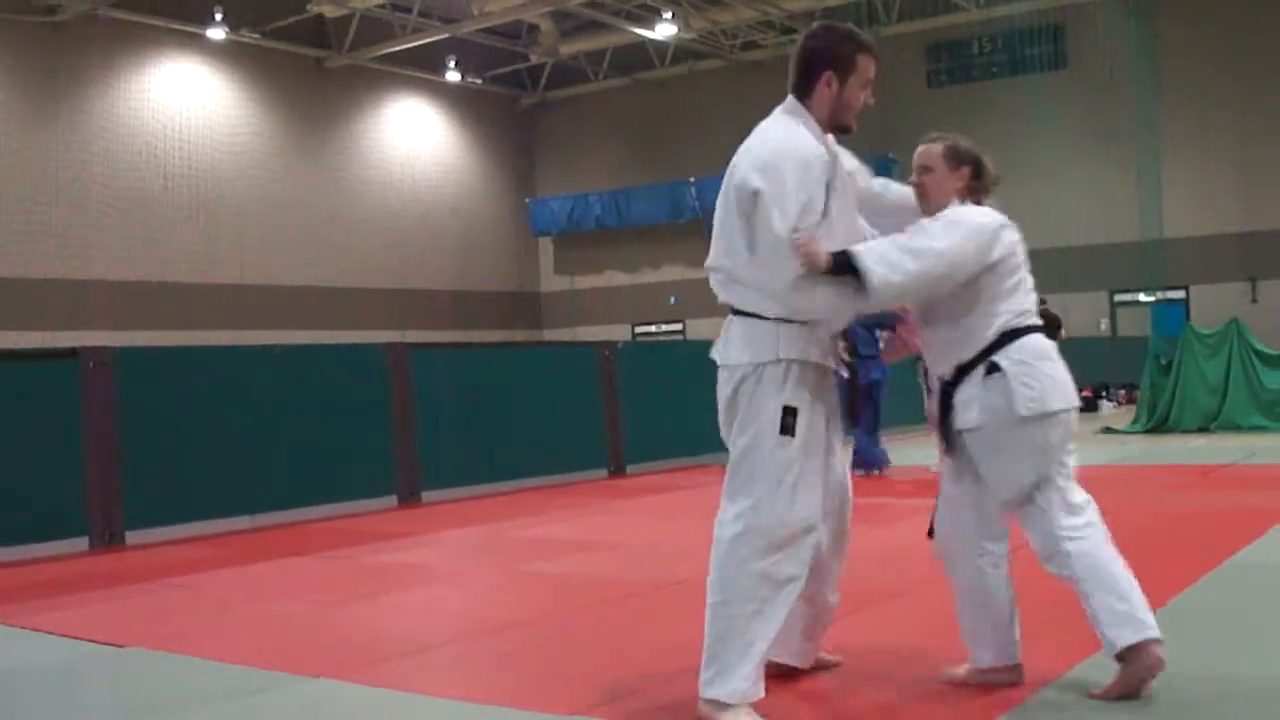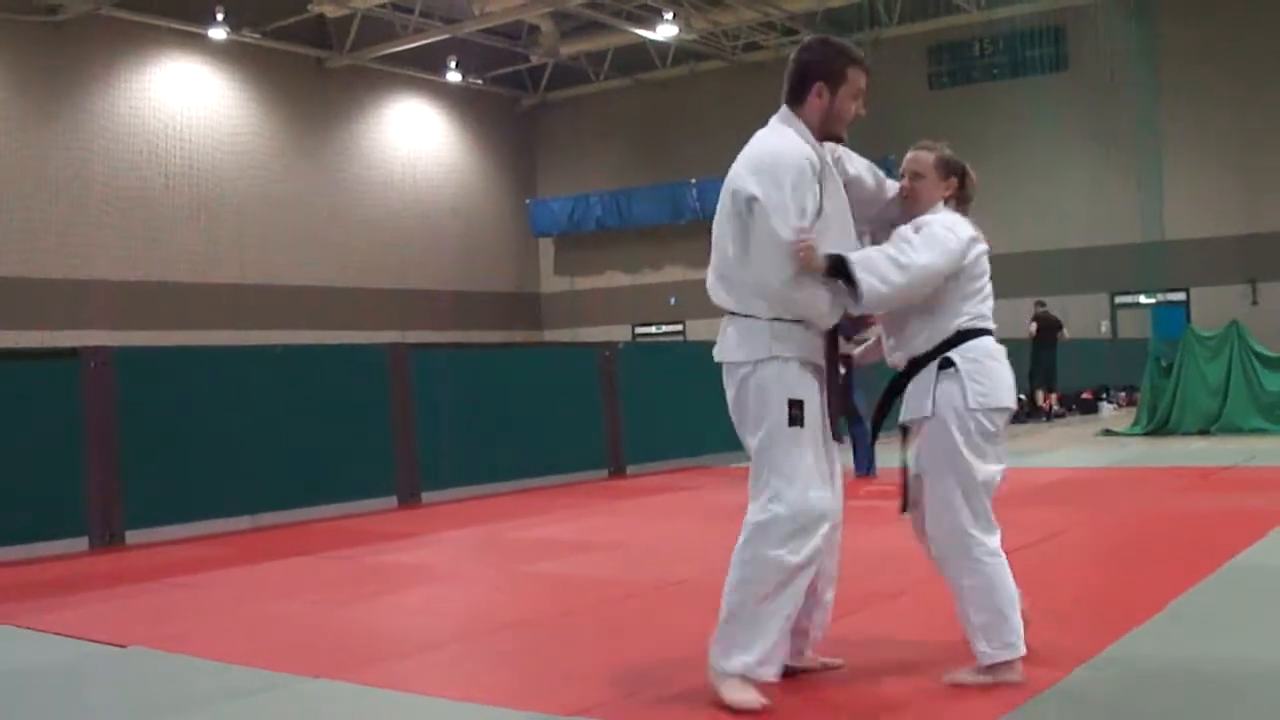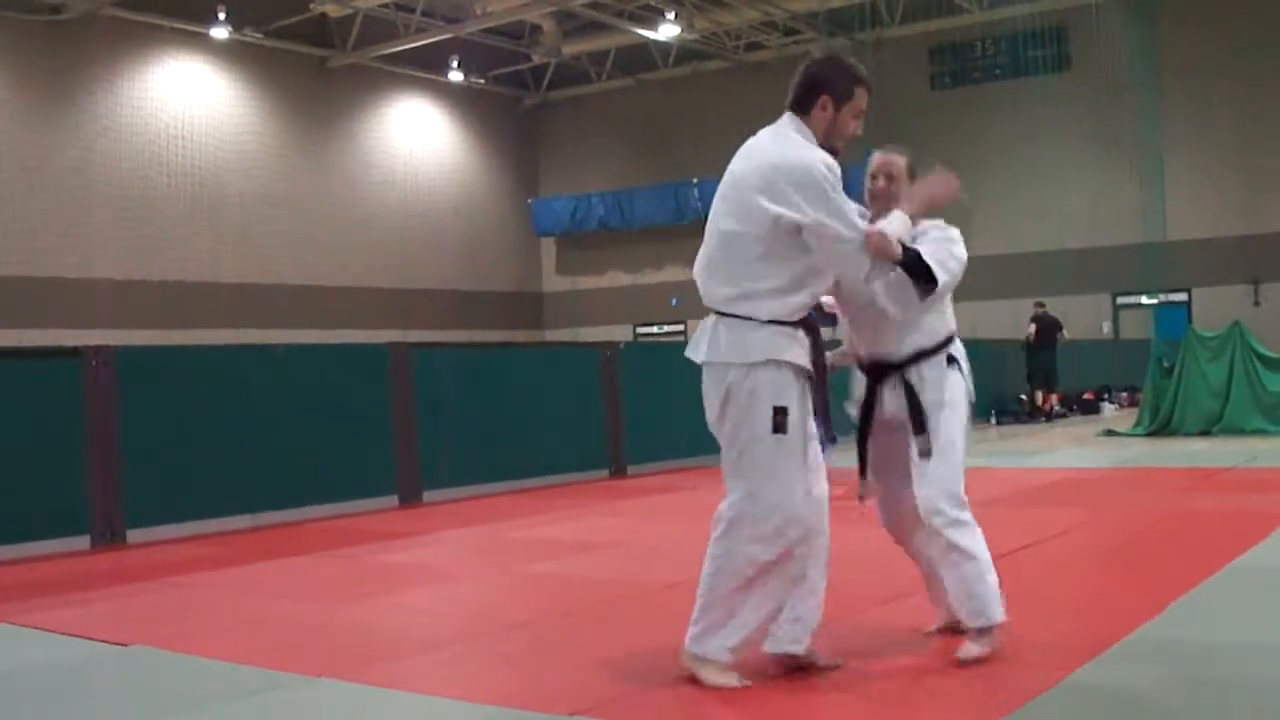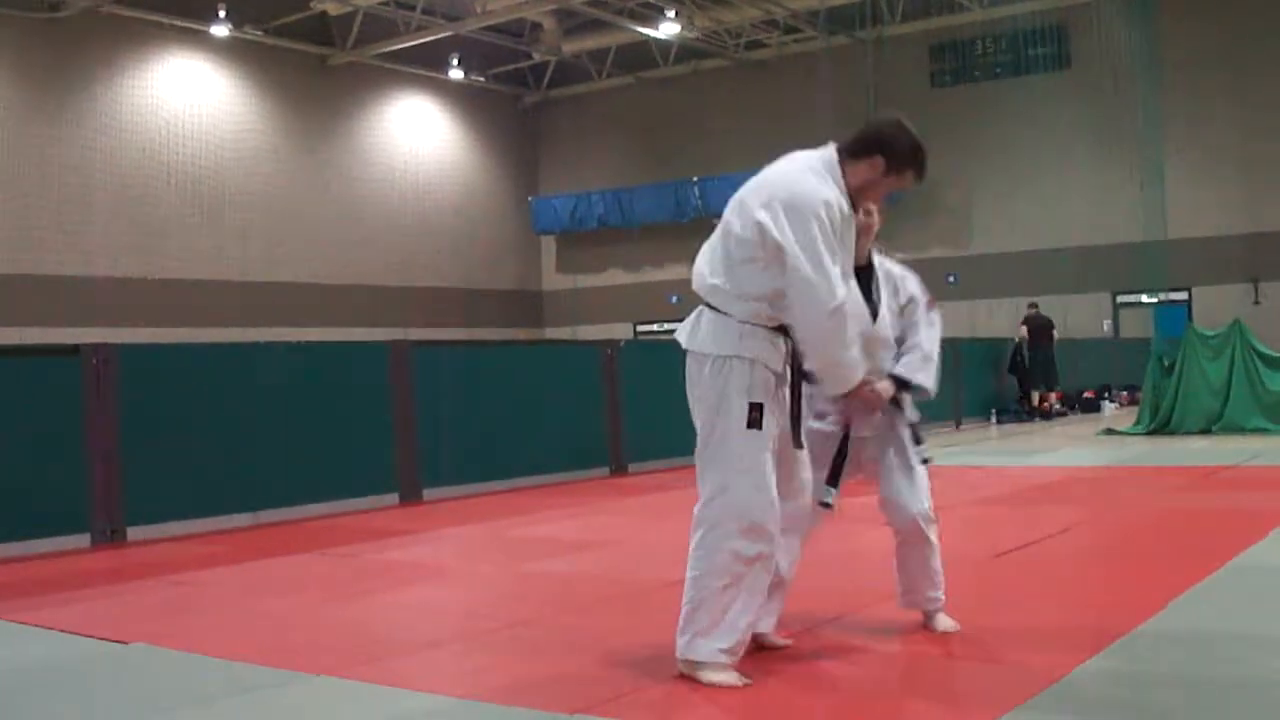
dt=0.3s
person 1, frame 1
left shoulder: (812, 148)
right shoulder: (787, 151)
left elbow: (870, 197)
right elbow: (789, 271)
right wrist: (862, 310)
left hip: (801, 352)
right hip: (773, 354)
left knee: (824, 505)
right knee: (767, 517)
left ankle: (791, 646)
person 1, frame 2
left shoulder: (810, 155)
right shoulder: (781, 158)
left elbow: (878, 195)
right elbow: (779, 276)
right wrist: (852, 300)
left hip: (792, 350)
right hip: (771, 351)
left knee: (818, 503)
right knee: (793, 508)
left ankle: (791, 645)
right ankle: (736, 659)
person 1, frame 3
left shoulder: (778, 152)
right shoulder: (798, 165)
left elbow: (833, 238)
right elbow: (858, 257)
left wrist: (883, 225)
right wrist: (910, 208)
left hip: (764, 346)
right hip: (755, 352)
left knee: (802, 498)
right knee: (767, 506)
left ankle: (790, 640)
right ankle: (708, 646)
person 1, frame 4
left shoulder: (816, 176)
right shoulder: (811, 198)
left elbow: (821, 294)
right elbow: (820, 308)
right wrist: (852, 384)
left hip: (756, 347)
right hip: (735, 351)
left knee: (786, 493)
right knee: (740, 502)
left ankle: (748, 622)
right ankle: (702, 646)
person 2, frame 1
left shoulder: (971, 225)
right shoulder: (952, 232)
left elbow: (918, 262)
left wrist: (834, 262)
left hip: (1005, 391)
right hip: (1027, 386)
left knee: (965, 533)
right knee: (1066, 524)
left ankle: (999, 660)
right ankle: (1136, 641)
person 2, frame 2
left shoulder: (941, 232)
right shoulder: (922, 232)
left elbow: (903, 272)
left wrist: (828, 264)
right wrist: (881, 345)
left hip: (958, 385)
right hip: (942, 386)
left knee: (959, 523)
right knee: (930, 514)
left ankle: (1001, 656)
right ankle: (992, 613)
person 2, frame 3
left shoulder: (934, 235)
left elbow: (940, 266)
left wrist: (898, 253)
left hip: (932, 385)
right hip: (881, 390)
left knee: (939, 505)
right knee: (899, 516)
left ankle: (983, 620)
right ankle: (955, 607)
person 2, frame 4
left shoulder: (900, 282)
left elbow: (922, 343)
left wrist: (895, 385)
left hip: (886, 414)
right hip: (823, 412)
left knee: (912, 512)
left ankle: (930, 604)
